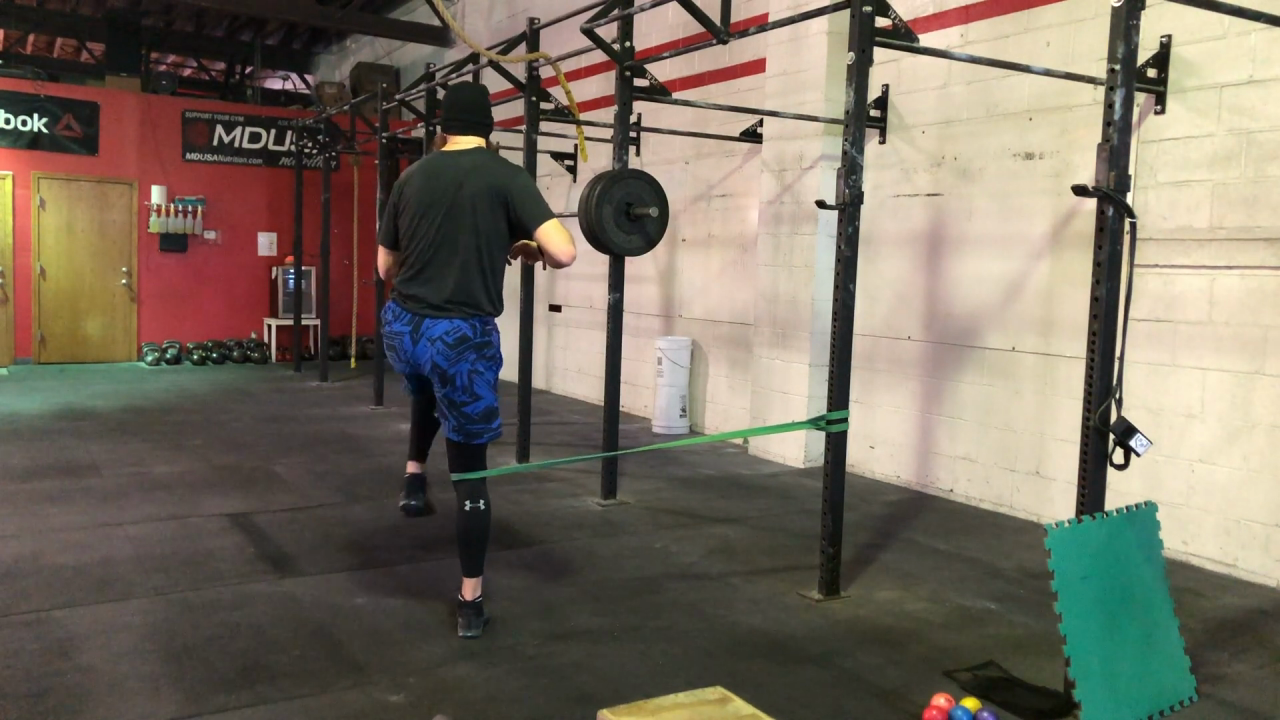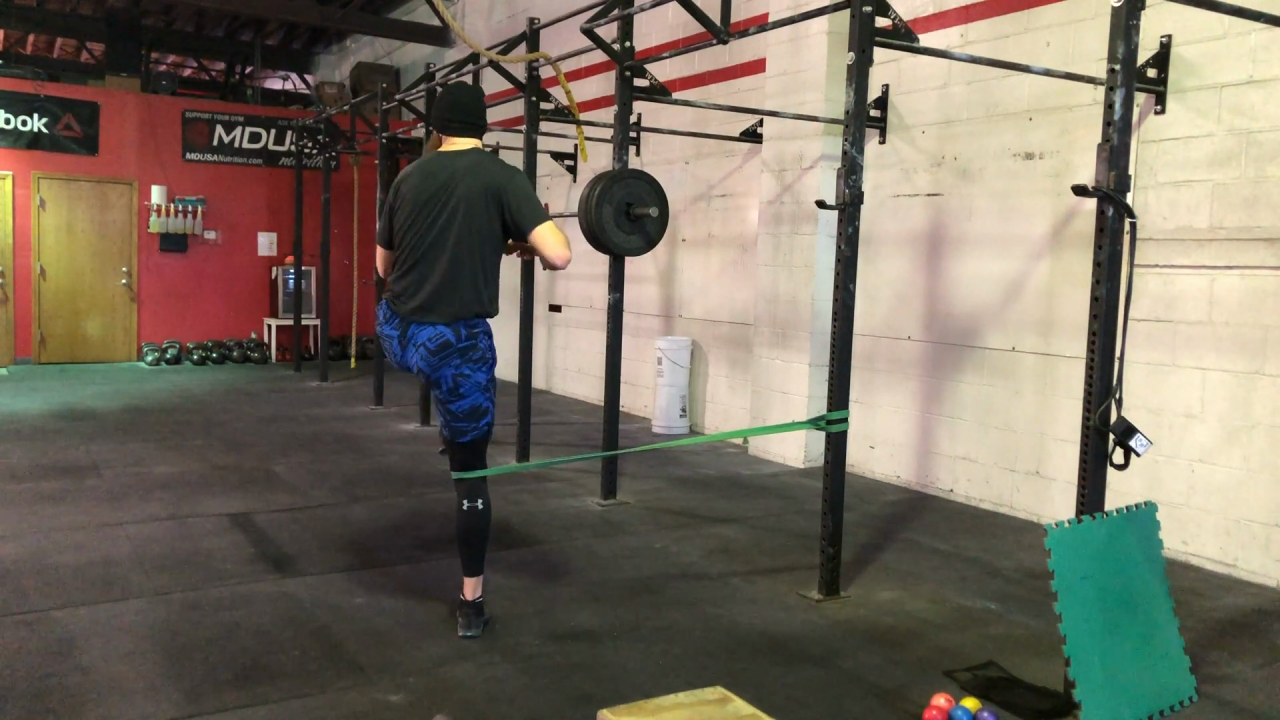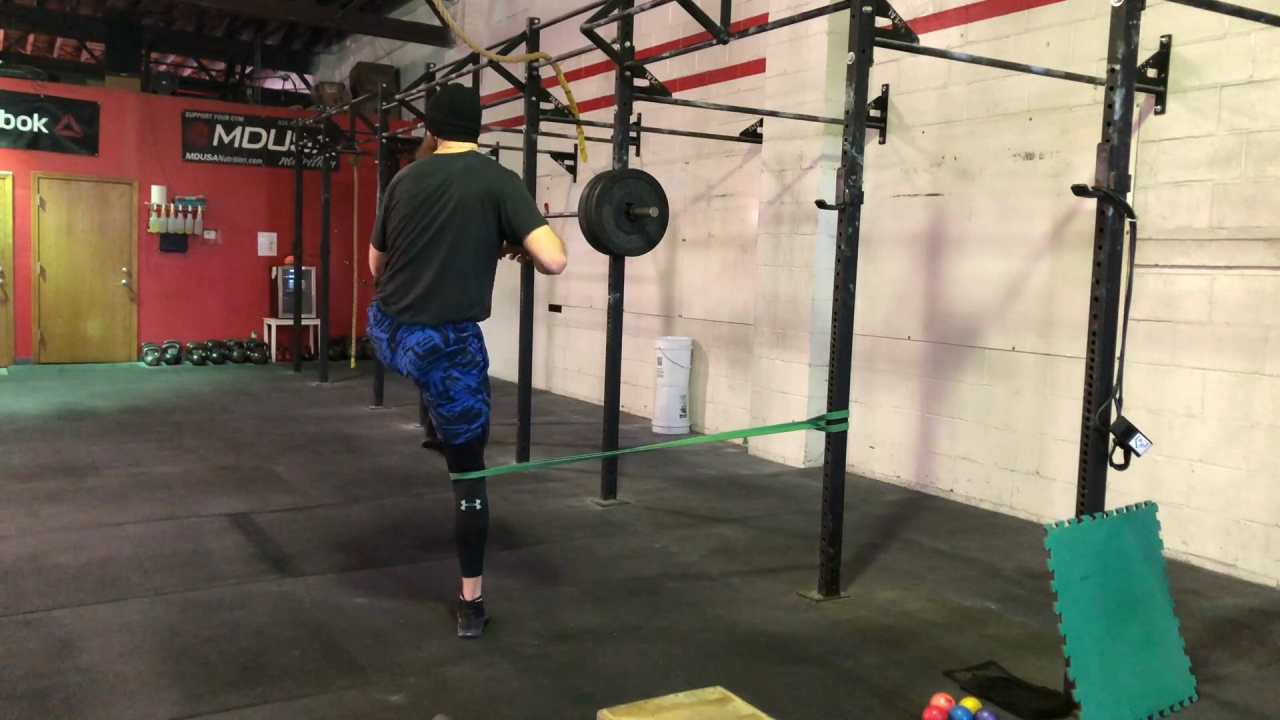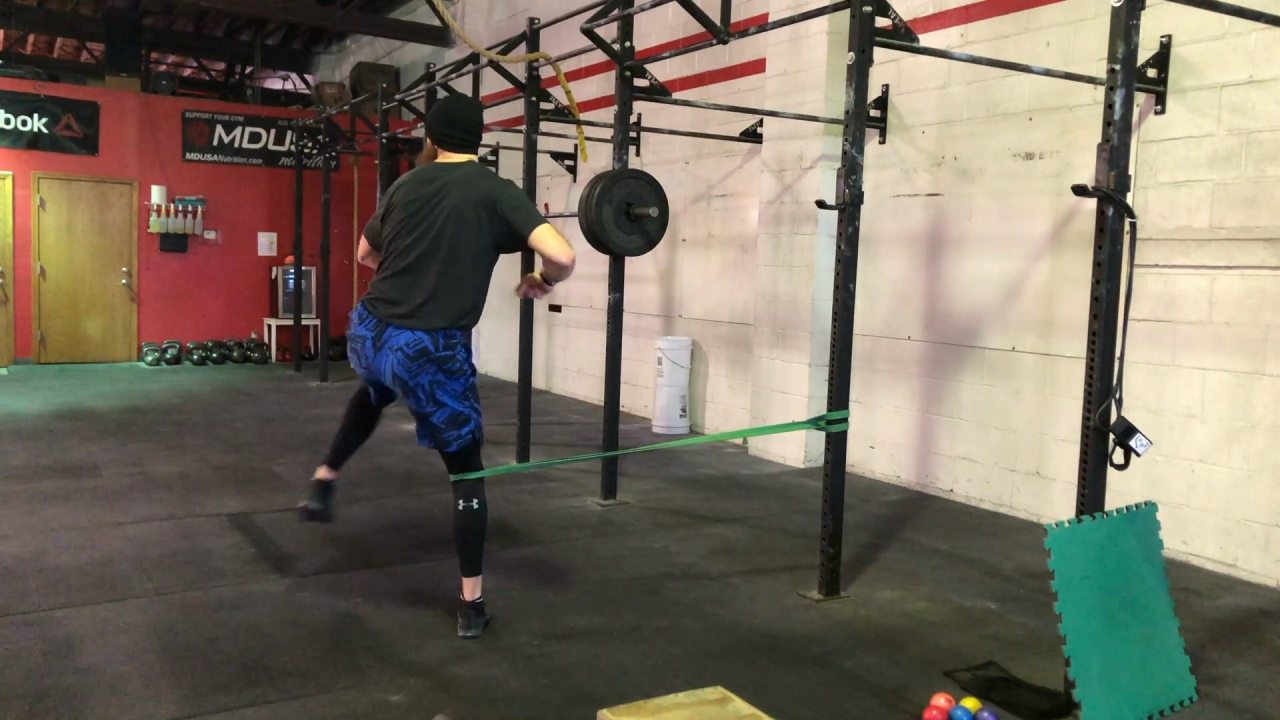
dt=0.3s
person 1, frame 1
left shoulder: (411, 176)
right shoulder: (505, 177)
left elbow: (385, 266)
right elbow: (564, 253)
right wrist: (532, 252)
left hip: (402, 327)
right hip: (464, 337)
left knee: (426, 391)
right knee: (469, 470)
left ankle: (414, 481)
right ankle: (470, 603)
person 1, frame 2
left shoulder: (408, 177)
right shoulder: (501, 178)
right elbow: (558, 255)
right wrist: (522, 247)
left hip: (395, 329)
right hip: (453, 340)
right knee: (471, 471)
left ankle: (449, 434)
right ankle: (471, 603)
person 1, frame 3
left shoulder: (404, 179)
right shoulder: (499, 182)
right elbow: (554, 260)
right wrist: (517, 248)
left hip: (385, 330)
right hip: (443, 346)
right knee: (468, 472)
left ankle: (440, 424)
right ankle: (471, 604)
person 1, frame 4
left shoulder: (406, 185)
right shoulder: (496, 191)
left elbow: (365, 255)
right elbow: (562, 255)
right wrist: (544, 282)
left hip: (369, 331)
right hip: (431, 349)
left knee: (374, 390)
right knee: (466, 473)
left ankle: (322, 483)
right ankle: (471, 606)
